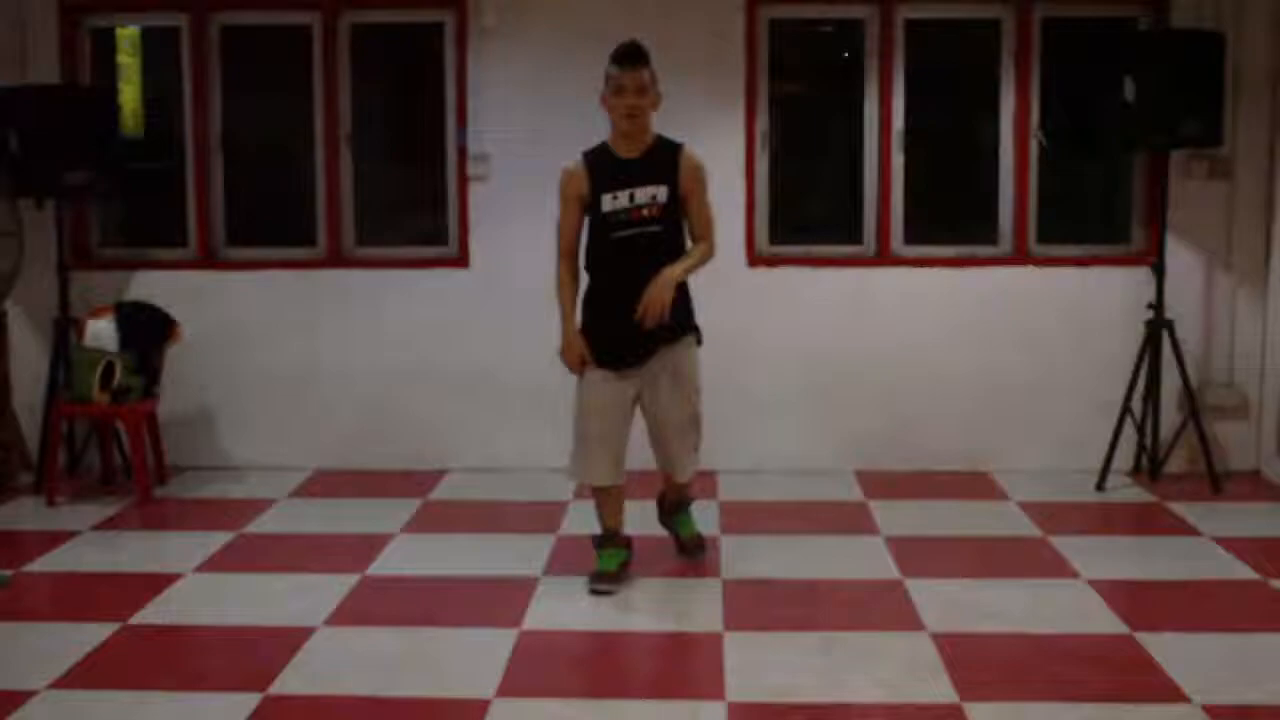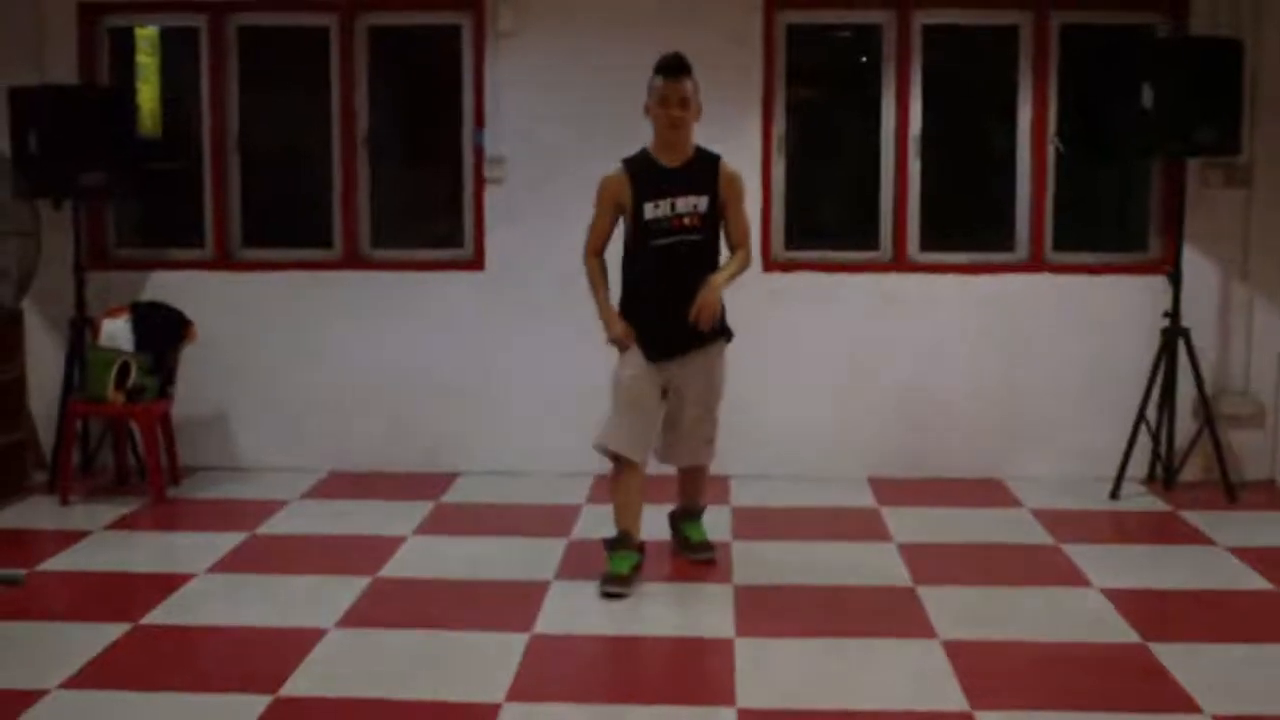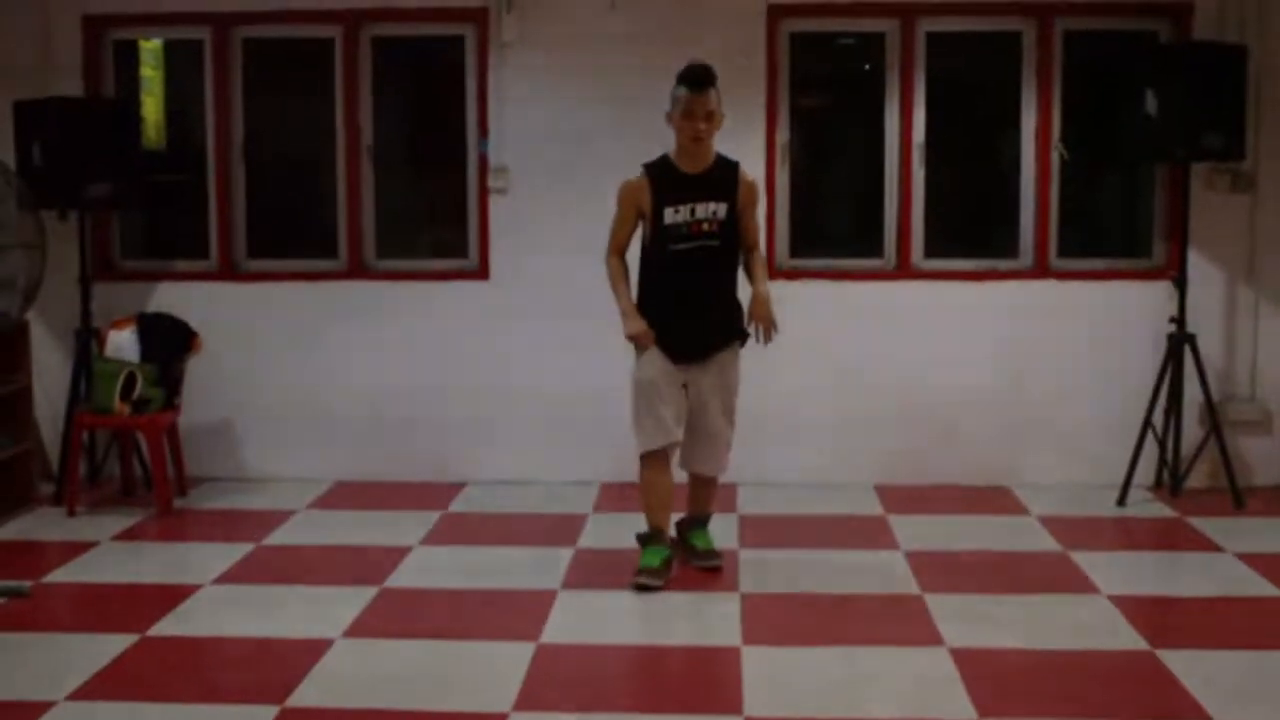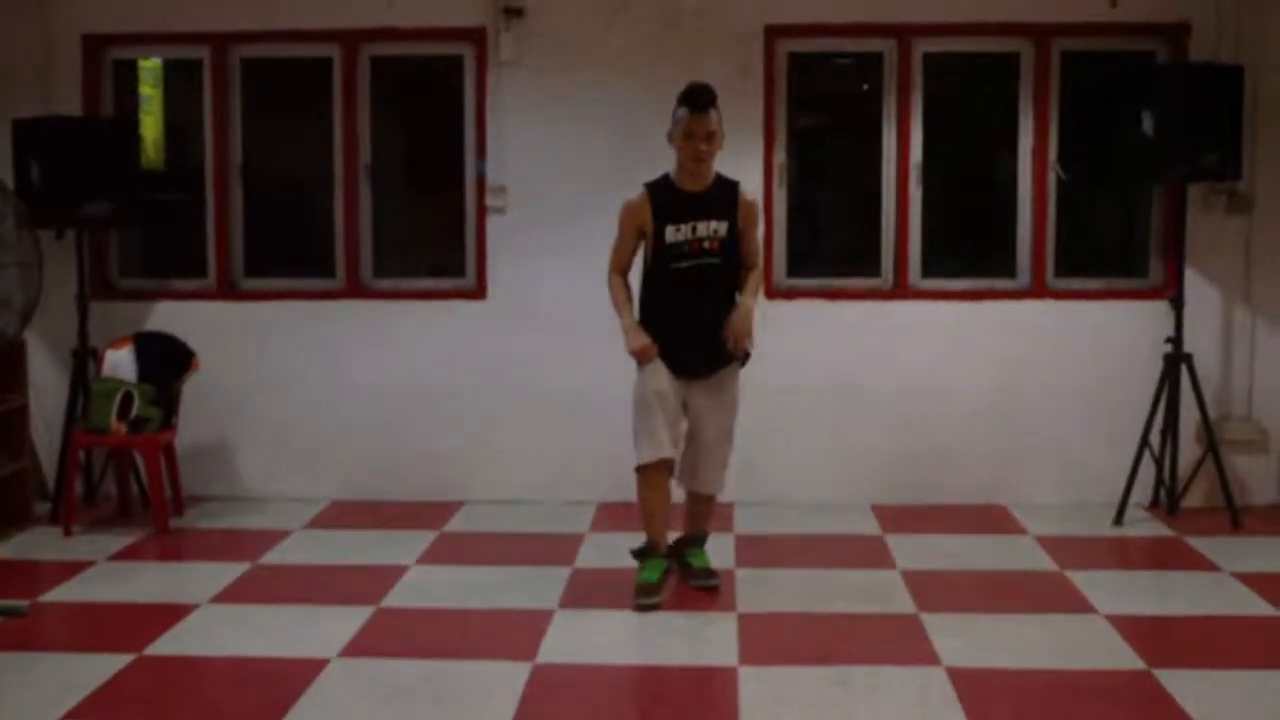
dt=0.3s
person 1, frame 1
left shoulder: (684, 165)
right shoulder: (580, 174)
left elbow: (705, 243)
right elbow: (567, 257)
left wrist: (671, 274)
right wrist: (567, 329)
left hip: (670, 327)
right hip: (604, 331)
left knee: (679, 439)
right knee: (600, 444)
left ankle: (675, 508)
right ankle: (613, 545)
person 1, frame 2
left shoulder: (721, 175)
right shoulder: (621, 180)
left elbow: (742, 249)
right elbow: (593, 252)
left wrist: (718, 281)
right wrist: (608, 315)
left hip: (700, 332)
right hip: (641, 332)
left knee: (695, 440)
right knee: (627, 441)
left ankle: (688, 520)
right ankle: (626, 548)
person 1, frame 3
left shoulder: (739, 184)
right shoulder: (641, 185)
left elbow: (750, 249)
right elbow: (615, 253)
left wrist: (760, 289)
right wrist: (628, 312)
left hip: (718, 335)
right hip: (659, 336)
left knee: (711, 442)
right knee: (656, 442)
left ankle: (695, 530)
right ankle: (657, 542)
person 1, frame 4
left shoulder: (740, 203)
right shoulder: (643, 204)
left elbow: (751, 266)
right elbow: (617, 272)
left wrist: (746, 304)
right wrist: (630, 327)
left hip: (717, 354)
right hip: (660, 352)
left knee: (709, 459)
right knee: (654, 456)
left ankle: (692, 548)
right ankle: (655, 555)
